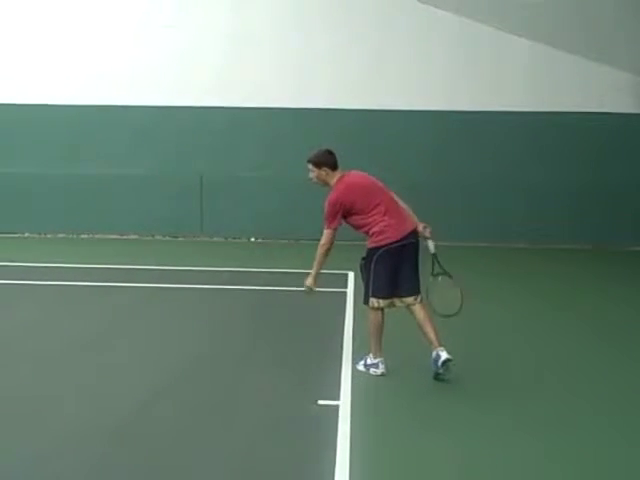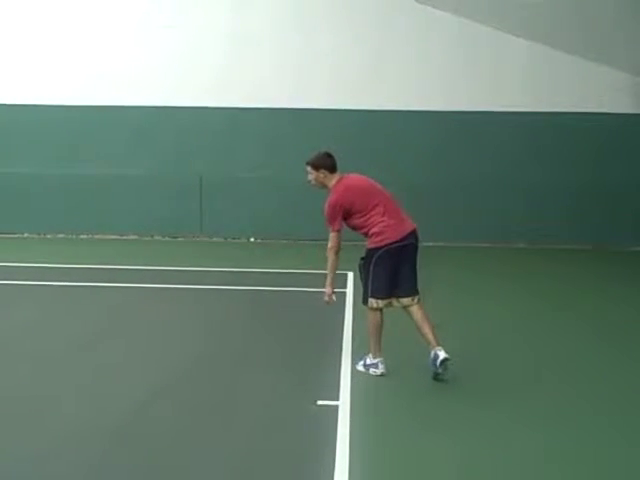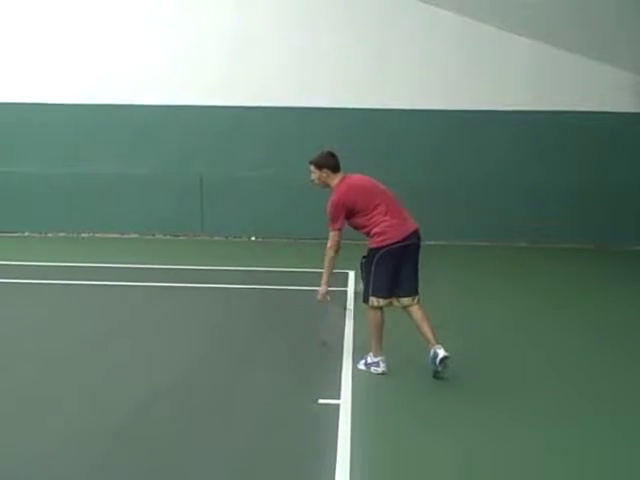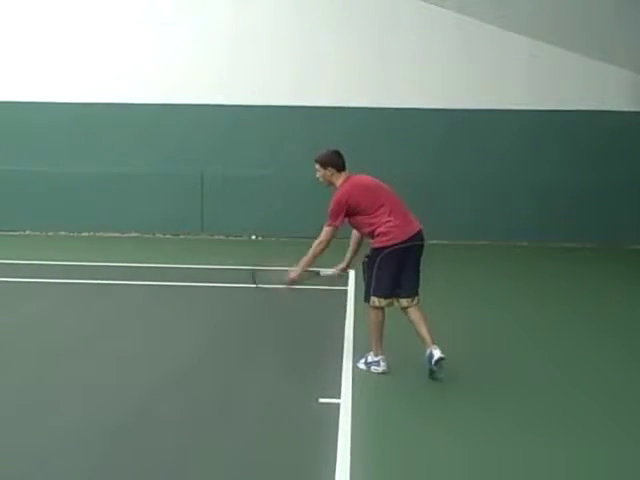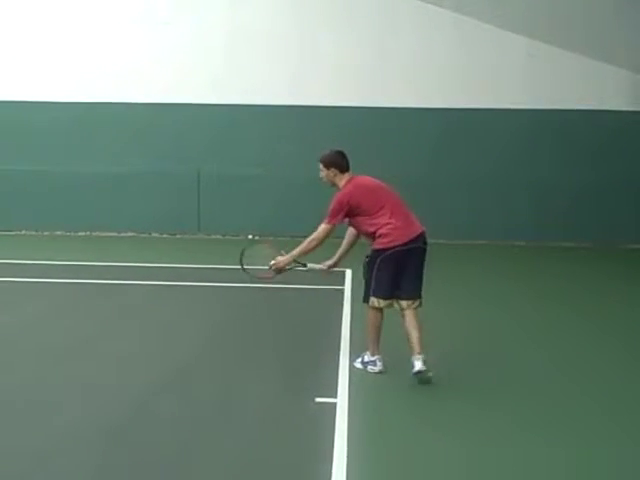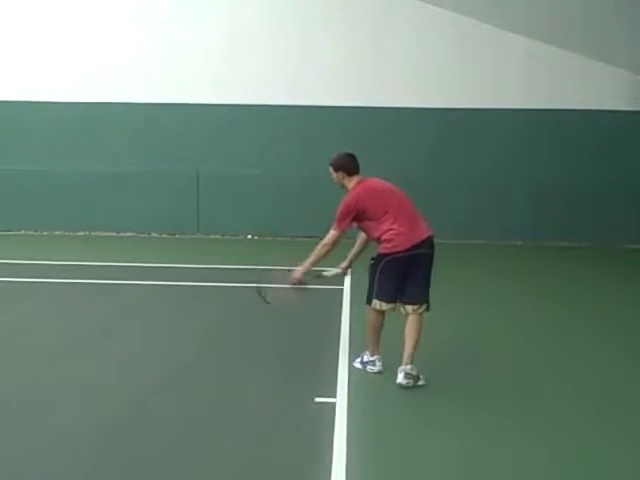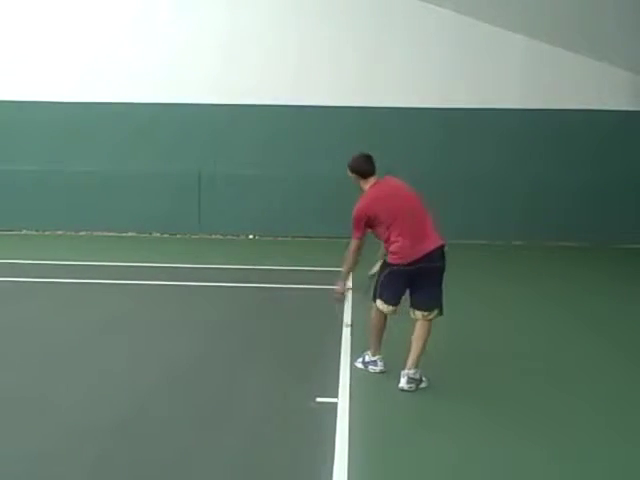
dt=0.2s
person 1, frame 1
left shoulder: (335, 197)
right shoulder: (358, 177)
left elbow: (326, 243)
right elbow: (393, 198)
left wrist: (313, 276)
right wrist: (417, 224)
left hip: (384, 243)
right hip: (408, 235)
left knee: (375, 303)
right knee: (413, 299)
left ankle: (376, 360)
right ankle: (438, 351)
person 1, frame 2
left shoulder: (335, 199)
right shoulder: (355, 180)
left elbow: (334, 247)
left wrist: (329, 284)
left hip: (384, 243)
right hip: (408, 235)
left knee: (374, 303)
right knee: (410, 300)
left ankle: (375, 361)
right ankle: (437, 351)
person 1, frame 3
left shoulder: (338, 199)
right shoulder: (359, 180)
left elbow: (333, 246)
left wrist: (325, 282)
right wrist: (368, 261)
left hip: (386, 243)
right hip: (411, 235)
left knee: (375, 302)
right knee: (409, 300)
left ankle: (376, 359)
right ankle: (436, 349)
person 1, frame 4
left shoulder: (342, 197)
right shoulder: (364, 182)
left elbow: (324, 240)
left wrist: (300, 268)
right wrist: (346, 263)
left hip: (390, 244)
right hip: (414, 236)
left knee: (376, 302)
right knee: (408, 301)
left ankle: (376, 359)
right ankle: (432, 349)
person 1, frame 5
left shoulder: (344, 196)
right shoulder: (364, 184)
left elbow: (319, 237)
right elbow: (356, 227)
left wrist: (288, 259)
right wrist: (335, 259)
left hip: (391, 245)
right hip: (416, 239)
left knee: (376, 302)
right knee: (409, 304)
left ankle: (373, 358)
right ankle: (417, 358)
person 1, frame 6
left shoulder: (351, 200)
right shoulder: (378, 184)
left elbow: (329, 242)
left wrist: (303, 269)
right wrist: (349, 261)
left hip: (394, 250)
right hip: (423, 243)
left knee: (378, 305)
right knee: (414, 310)
left ankle: (373, 358)
right ankle: (407, 369)
person 1, frame 7
left shoulder: (362, 207)
right shoulder: (397, 184)
left elbow: (354, 248)
left wrist: (343, 279)
left hip: (401, 259)
right hip: (433, 252)
left knee: (381, 306)
right knee: (425, 316)
left ankle: (373, 358)
right ankle: (409, 374)
